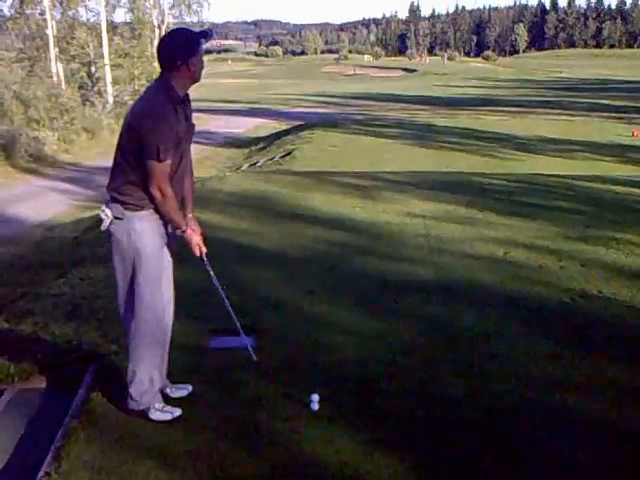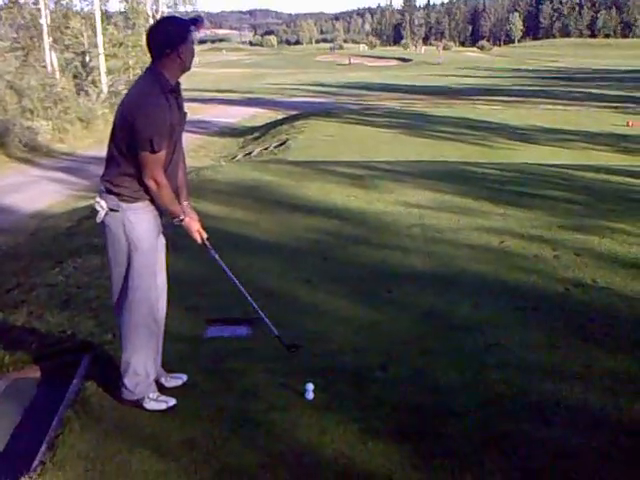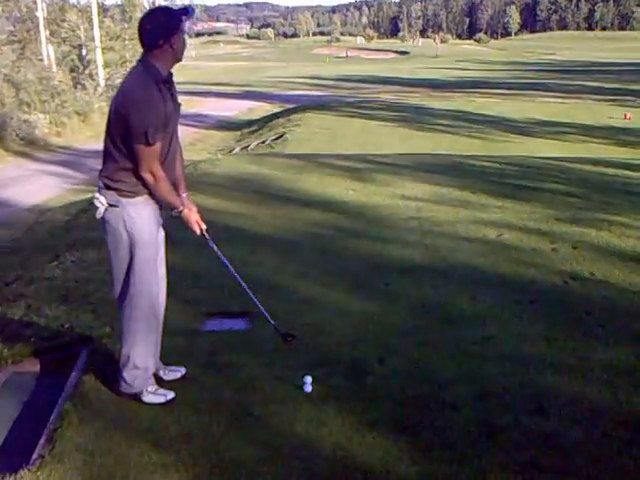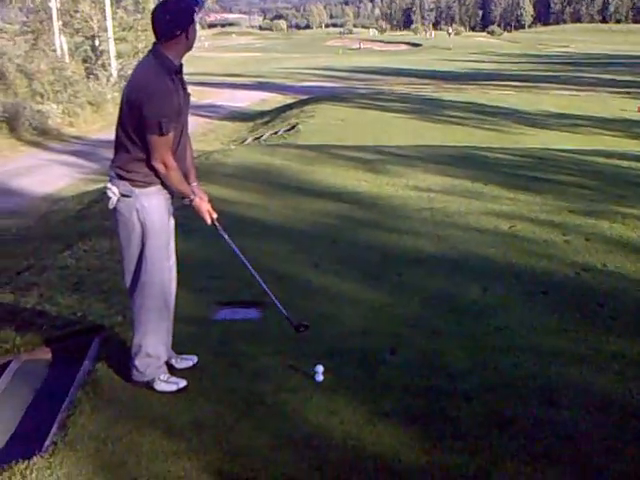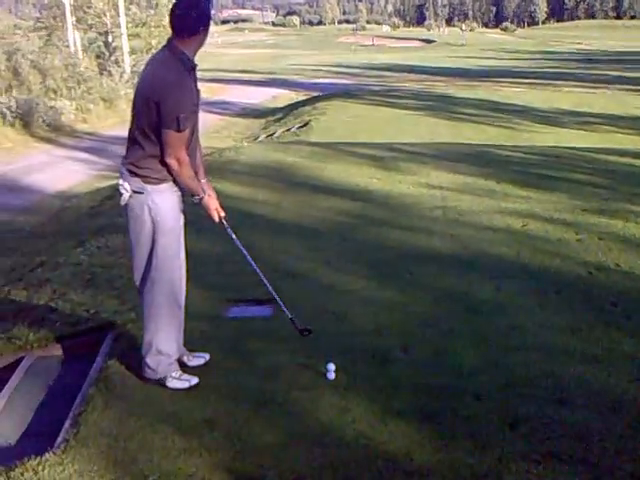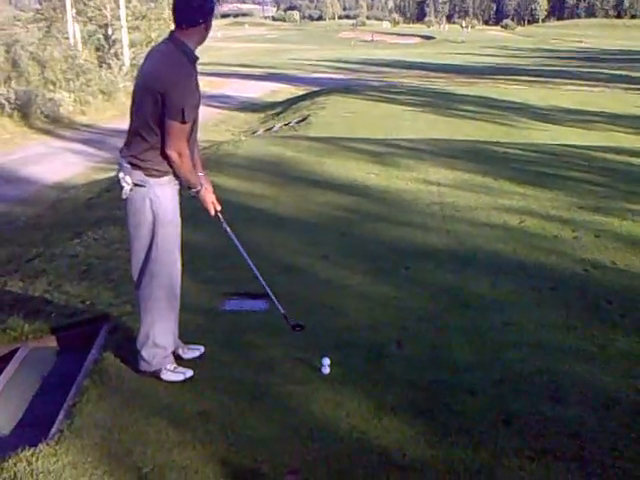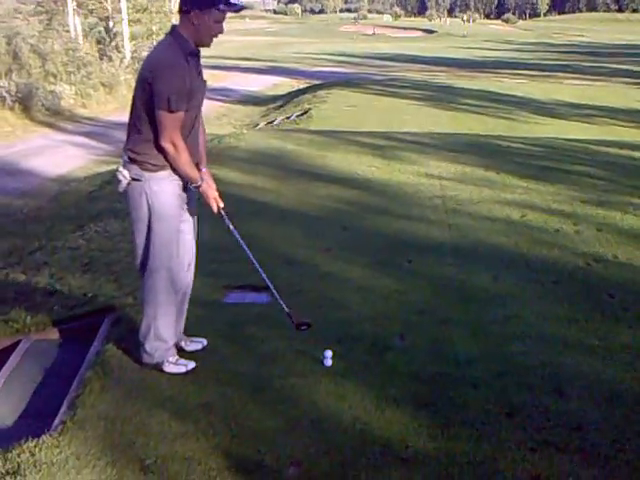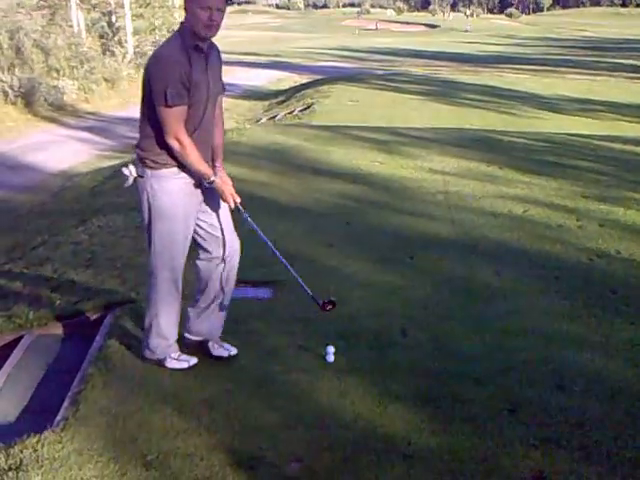
dt=0.3s
person 1, frame 1
left shoulder: (181, 101)
right shoulder: (156, 111)
left elbow: (184, 161)
right elbow: (158, 187)
left wrist: (190, 216)
right wrist: (184, 230)
left hip: (153, 213)
right hip: (134, 217)
left knee: (161, 304)
right knee: (149, 309)
left ankle: (156, 380)
right ankle: (142, 396)
person 1, frame 2
left shoulder: (170, 89)
right shoulder: (149, 102)
left elbow: (176, 150)
right elbow: (152, 177)
left wrist: (185, 203)
right wrist: (182, 217)
left hip: (147, 205)
right hip: (130, 208)
left knee: (154, 294)
right knee: (141, 298)
left ankle: (151, 369)
right ankle: (137, 385)
person 1, frame 3
left shoulder: (162, 80)
right shoulder: (143, 94)
left elbow: (172, 142)
right elbow: (149, 170)
left wrist: (185, 195)
right wrist: (181, 209)
left hip: (145, 199)
right hip: (129, 203)
left knee: (152, 288)
right knee: (142, 292)
left ankle: (149, 363)
right ankle: (135, 379)
person 1, frame 4
left shoulder: (168, 70)
right shoulder: (156, 85)
left elbow: (180, 134)
right elbow: (160, 159)
left wrist: (194, 183)
right wrist: (192, 197)
left hip: (153, 189)
right hip: (141, 192)
left knee: (163, 277)
right knee: (152, 281)
left ankle: (161, 350)
right ankle: (147, 366)
person 1, frame 5
left shoulder: (172, 63)
right shoulder: (175, 81)
left elbow: (188, 137)
right elbow: (174, 157)
left wrist: (203, 181)
right wrist: (201, 195)
left hip: (160, 184)
right hip: (152, 189)
left knee: (172, 274)
right knee: (162, 278)
left ankle: (173, 348)
right ankle: (159, 364)
person 1, frame 6
left shoulder: (167, 54)
right shoulder: (179, 73)
right elbow: (174, 150)
left wrist: (200, 174)
right wrist: (199, 187)
left hip: (155, 175)
right hip: (152, 181)
left knee: (167, 267)
right knee: (159, 272)
left ankle: (167, 340)
right ankle: (154, 356)
person 1, frame 7
left shoulder: (186, 54)
right shoulder: (169, 63)
right elbow: (169, 142)
left wrist: (204, 171)
right wrist: (200, 183)
left hip: (173, 174)
right hip: (154, 177)
left knee: (182, 259)
right knee: (163, 266)
left ankle: (172, 332)
right ankle: (158, 348)
person 1, frame 8
left shoulder: (212, 54)
right shoulder: (168, 60)
right elbow: (175, 137)
left wrist: (219, 167)
right wrist: (213, 178)
left hip: (199, 173)
right hip: (166, 178)
left knee: (225, 250)
right knee: (167, 266)
left ankle: (202, 330)
right ankle: (160, 345)
